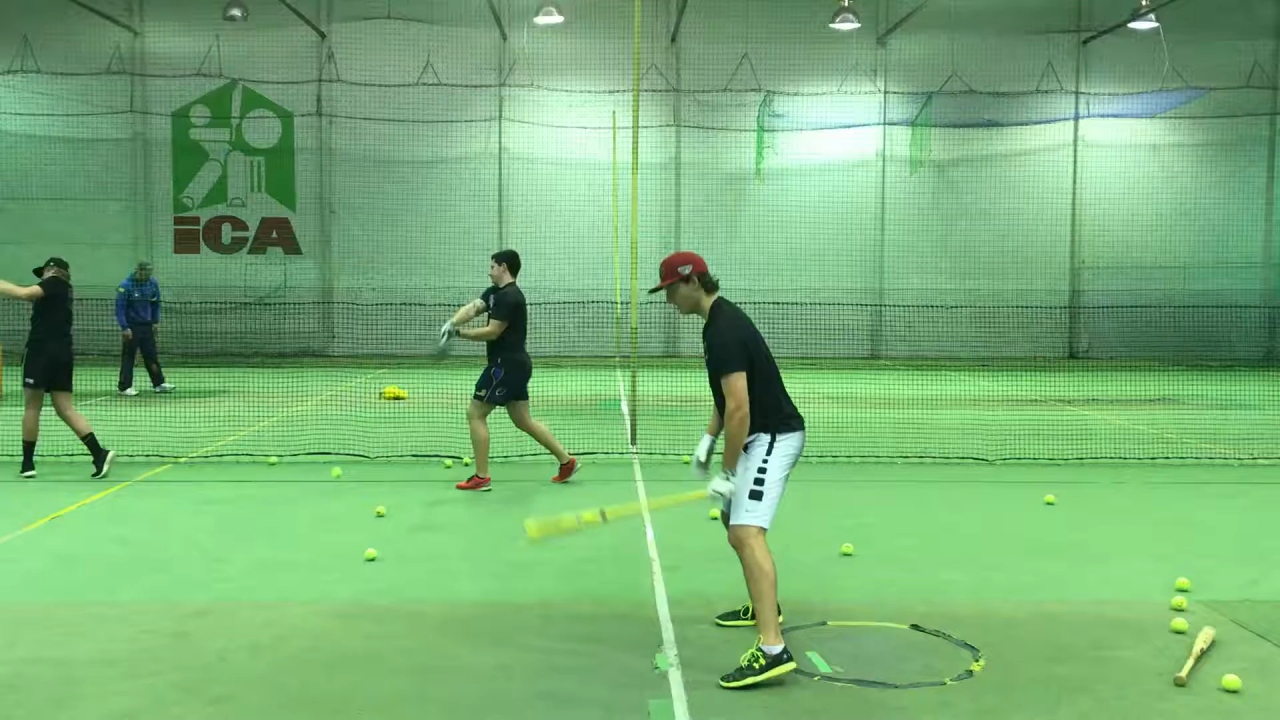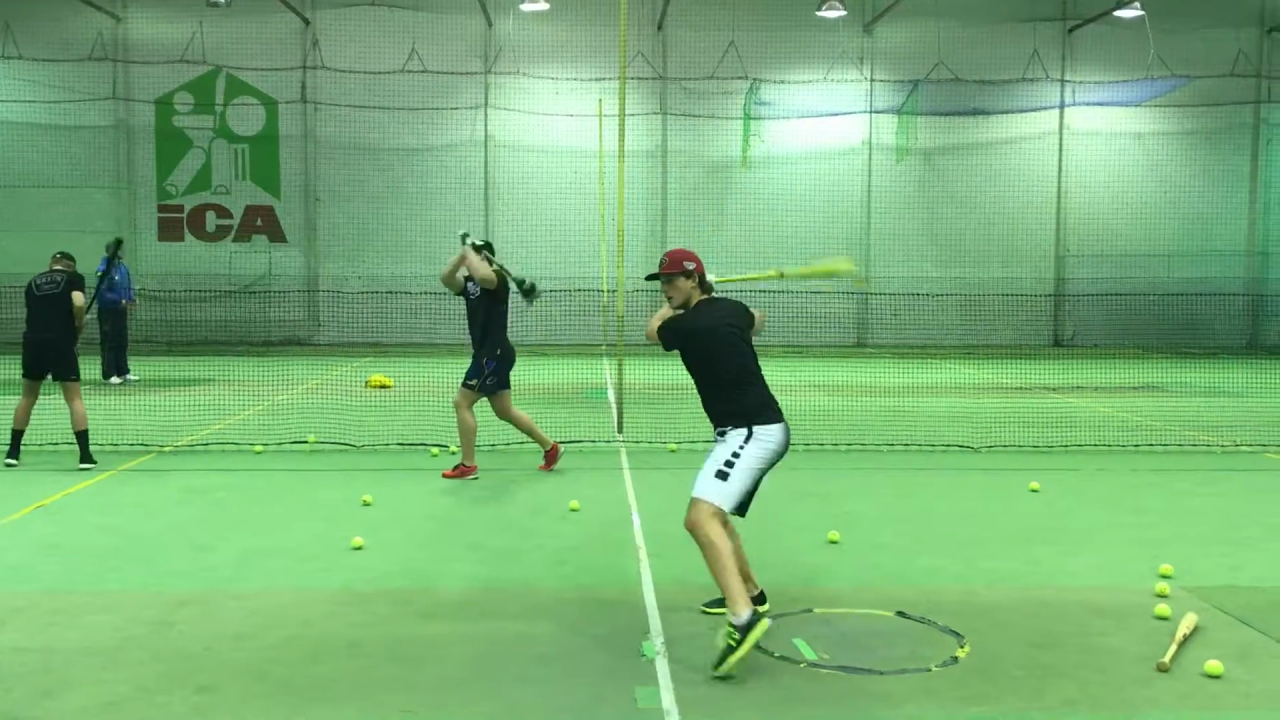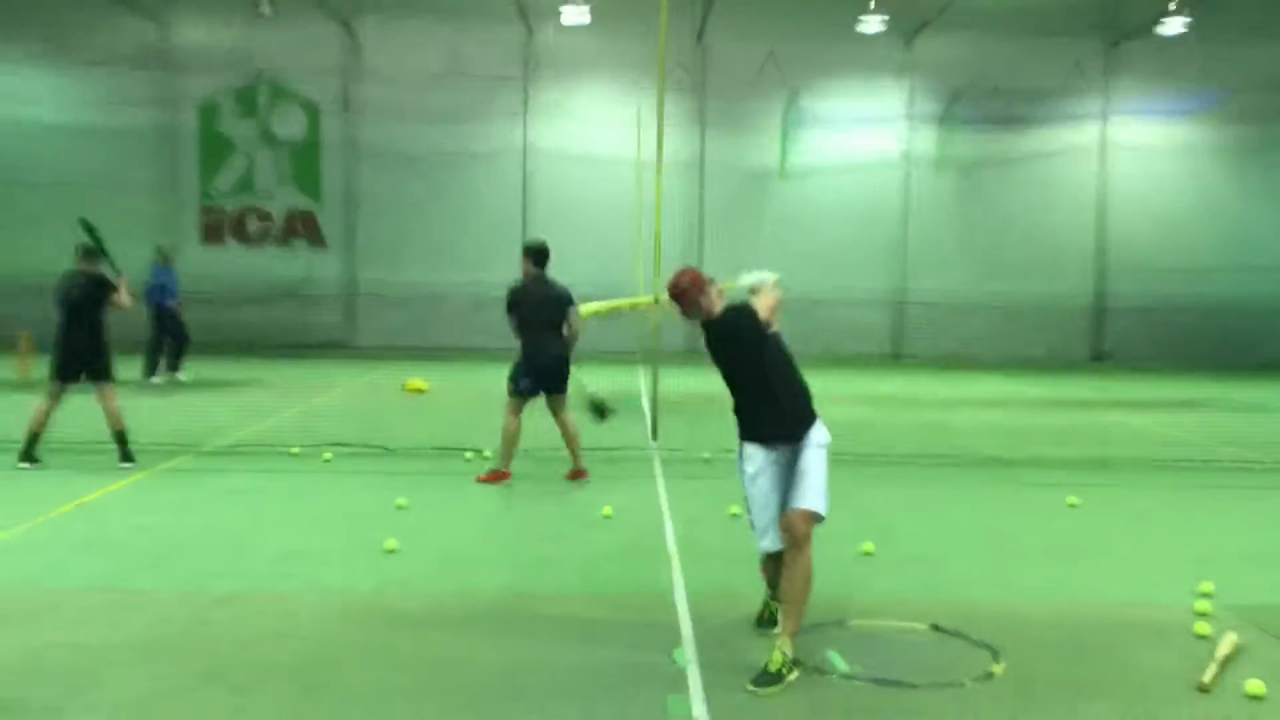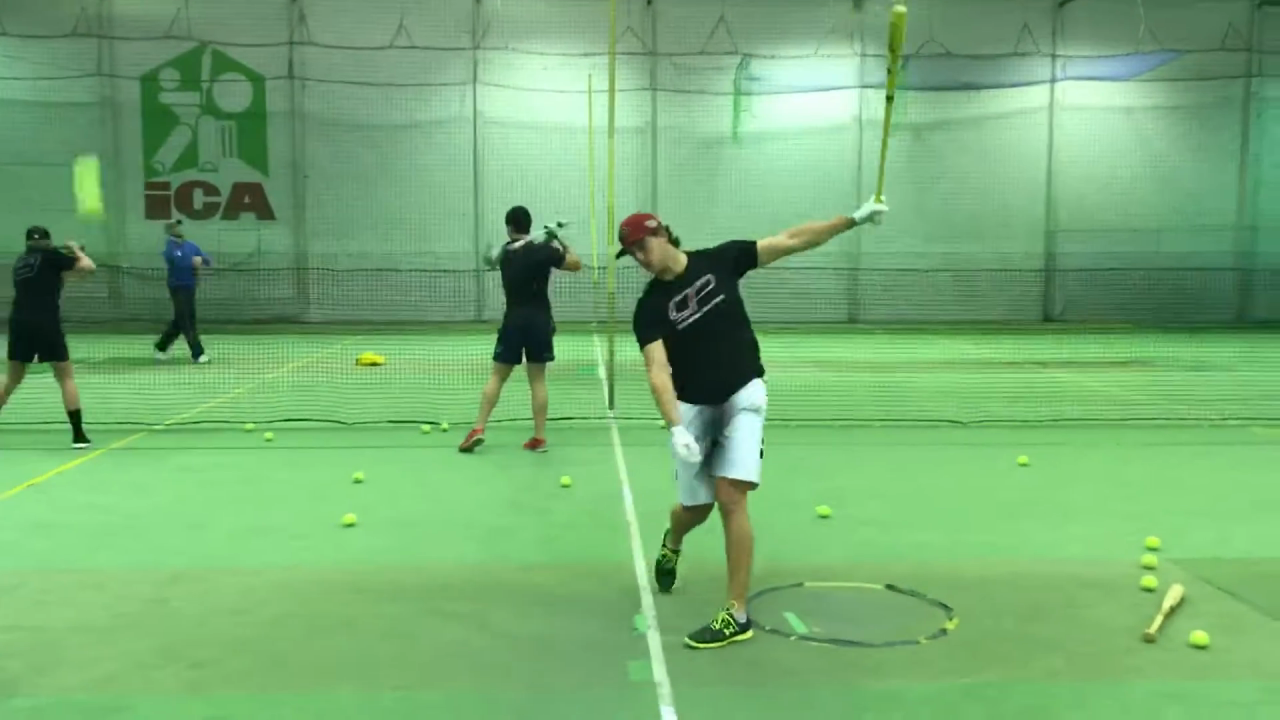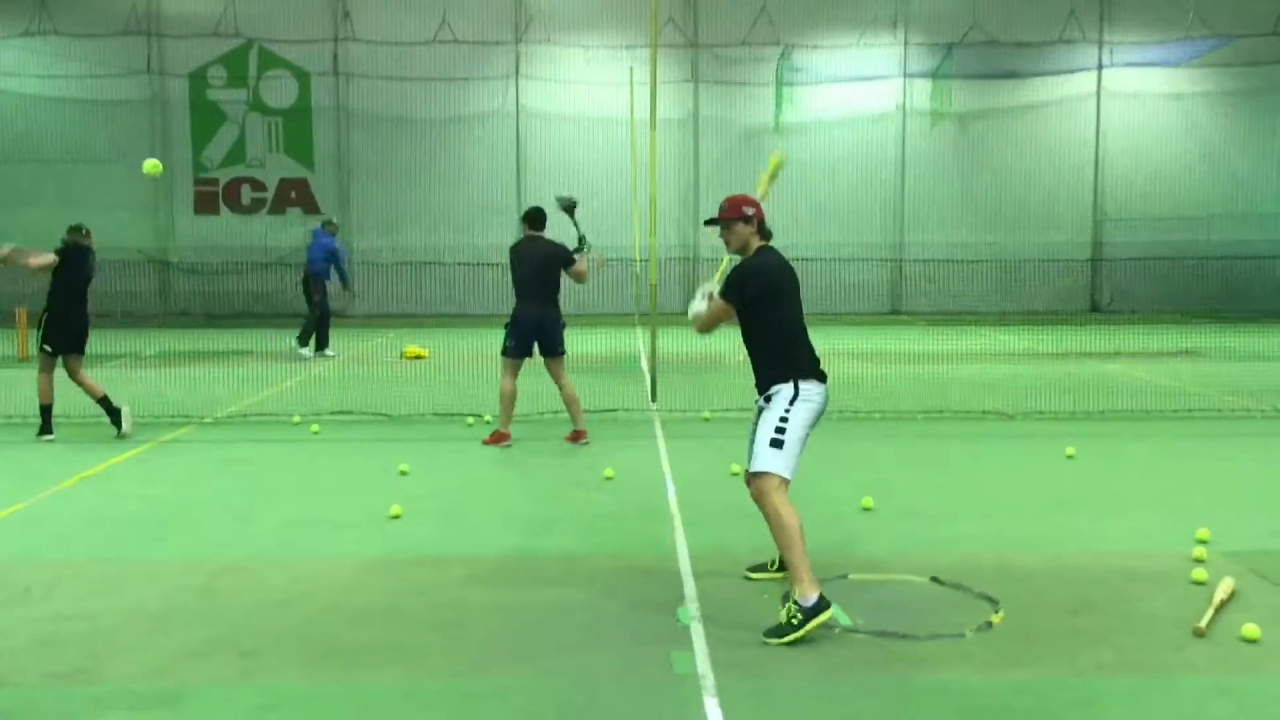
dt=1s
person 1, frame 1
left shoulder: (724, 332)
right shoulder: (722, 318)
left elbow: (739, 408)
left wrist: (726, 471)
right wrist: (707, 442)
left hip: (773, 437)
right hip: (765, 435)
left knee: (746, 533)
right knee: (733, 519)
left ankle: (772, 648)
right ankle: (764, 605)
person 1, frame 2
left shoulder: (683, 327)
right shoulder: (733, 309)
left elbow: (652, 332)
right elbow: (758, 323)
left wrist: (674, 307)
left hip: (750, 432)
right hip: (770, 428)
left knee: (699, 516)
right knee: (711, 508)
left ankle: (743, 615)
right ankle: (749, 591)
person 1, frame 3
left shoulder: (741, 320)
right shoulder: (723, 326)
right elbow: (767, 303)
left wrist: (762, 291)
right wrist: (764, 286)
left hip: (807, 433)
right hip: (762, 447)
left knee: (798, 528)
right knee: (774, 548)
left ankle: (786, 650)
right ankle: (774, 596)
person 1, frame 4
left shoulder: (721, 259)
right shoulder: (649, 306)
left elbow: (789, 240)
right elbow: (658, 369)
left wrist: (853, 219)
right wrist: (675, 427)
left hip: (742, 396)
right hip: (693, 406)
left knee: (729, 497)
right knee: (694, 506)
left ankle: (737, 614)
right ankle: (671, 541)
person 1, frame 5
left shoulder: (752, 270)
right shoulder: (774, 265)
left elbow: (706, 322)
left wrist: (702, 306)
right wrist: (723, 300)
left hip: (794, 390)
right hip: (785, 388)
left knee: (769, 486)
right knee: (759, 477)
left ankle: (809, 599)
right ankle: (791, 558)
person 2, frame 1
left shoulder: (510, 297)
right shoulder: (496, 292)
left elbow: (490, 332)
right elbow: (471, 309)
left wrist: (458, 332)
right wrist: (451, 323)
left hip: (506, 365)
right hip: (515, 364)
left knee: (475, 414)
right knee: (523, 420)
left ankle: (481, 477)
right ankle: (566, 460)
person 2, frame 2
left shoulder: (496, 278)
right shoulder: (471, 283)
left elbow: (483, 275)
right elbow: (446, 279)
left wrist: (470, 249)
right wrist: (462, 255)
left hip: (494, 353)
right hip: (492, 353)
left knee: (462, 402)
right knee: (504, 410)
left ankle: (467, 465)
right ankle: (550, 447)
person 2, frame 3
left shoulder: (516, 292)
right shoulder: (561, 293)
left elbow: (516, 327)
right elbow: (574, 328)
left hip: (532, 356)
right hip: (558, 356)
left knee: (513, 411)
right knee: (560, 411)
left ankle: (502, 469)
right ankle: (579, 467)
person 2, frame 4
left shoulder: (507, 251)
right shoulder: (545, 253)
right elbow: (576, 264)
left wrist: (547, 239)
right wrist: (558, 238)
left hip: (513, 321)
right hip: (540, 321)
left knee: (497, 376)
right knee: (538, 380)
left ankle: (478, 429)
right ankle: (539, 437)
person 2, frame 5
left shoulder: (517, 248)
right shoulder: (558, 250)
right elbow: (582, 277)
left wrist: (571, 254)
right wrist: (581, 254)
left hip: (523, 316)
right hip: (550, 317)
left knee: (509, 373)
right knee: (560, 375)
left ankle: (503, 432)
right ankle: (579, 429)
person 3, frame 1
left shoulder: (56, 283)
right shoulder: (61, 292)
left elbow: (24, 293)
right elbow: (29, 296)
left hip: (42, 350)
right hip: (62, 353)
left knee: (32, 407)
right knee: (66, 409)
left ankle: (28, 463)
right ankle: (99, 453)
person 3, frame 2
left shoulder: (33, 282)
right shoulder: (73, 277)
left elbow: (35, 313)
right elbow: (79, 304)
right wrist: (79, 324)
left hip: (32, 342)
right hip: (60, 343)
left knee: (28, 398)
right knee: (74, 399)
left ankle: (13, 451)
right ankle: (85, 455)
person 3, frame 3
left shoulder: (66, 279)
right shoulder: (97, 279)
right elbow: (123, 303)
left wrist: (111, 289)
right wrist: (121, 287)
left hip: (67, 345)
right hip: (93, 345)
left knee: (51, 399)
right knee: (109, 399)
left ankle: (28, 452)
right ankle: (124, 453)
person 3, frame 4
left shoulder: (19, 263)
right shoulder: (51, 256)
right elbow: (89, 267)
left wrist: (69, 259)
right wrist: (77, 252)
left hip: (19, 323)
right hip: (45, 324)
right knee: (65, 378)
right ankle: (78, 435)
person 3, frame 5
left shoulder: (78, 251)
right shoulder: (86, 255)
left elbow: (39, 263)
right elbow: (35, 258)
left hip: (58, 317)
right hip: (78, 319)
left knee: (45, 370)
right knee: (76, 372)
left ankle: (46, 426)
right ankle: (115, 413)
